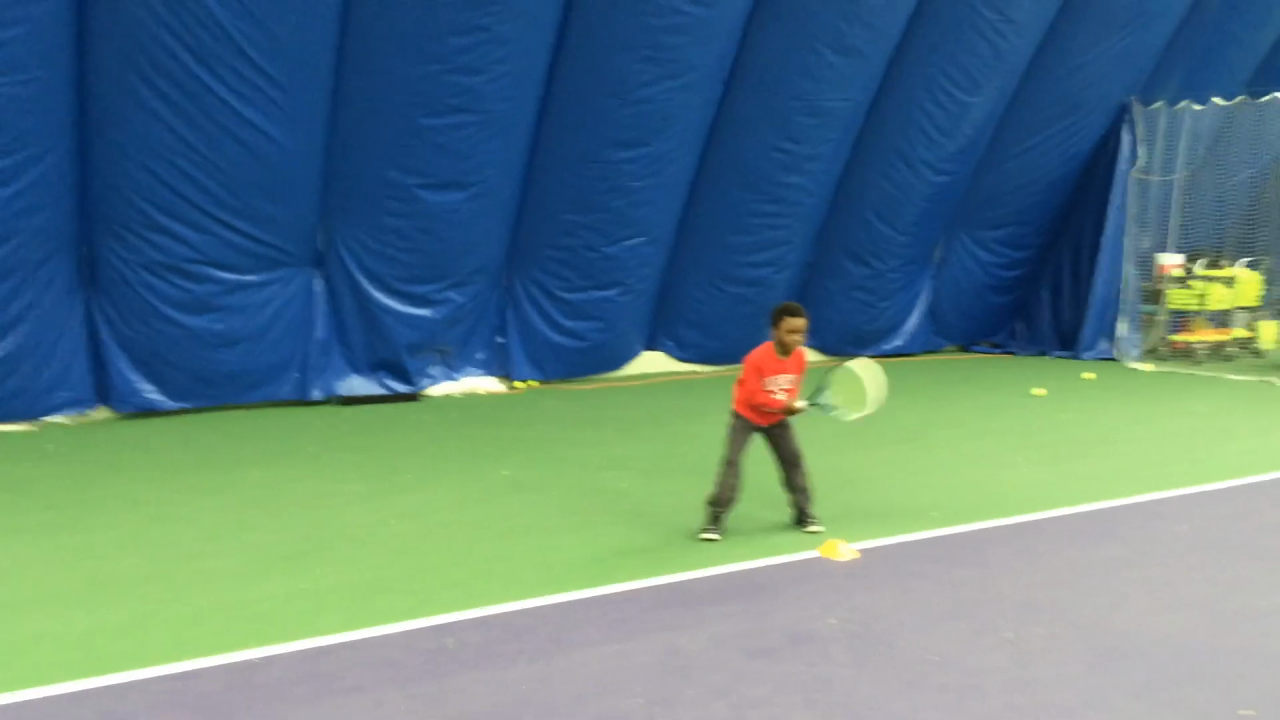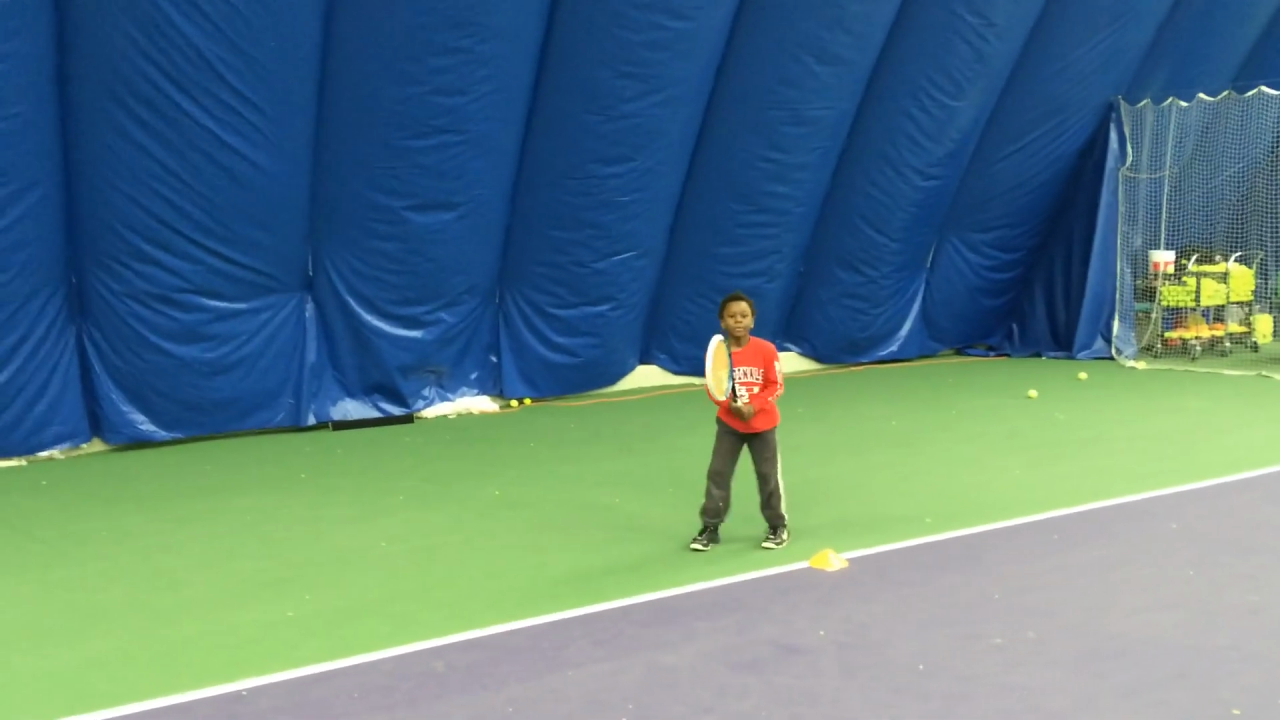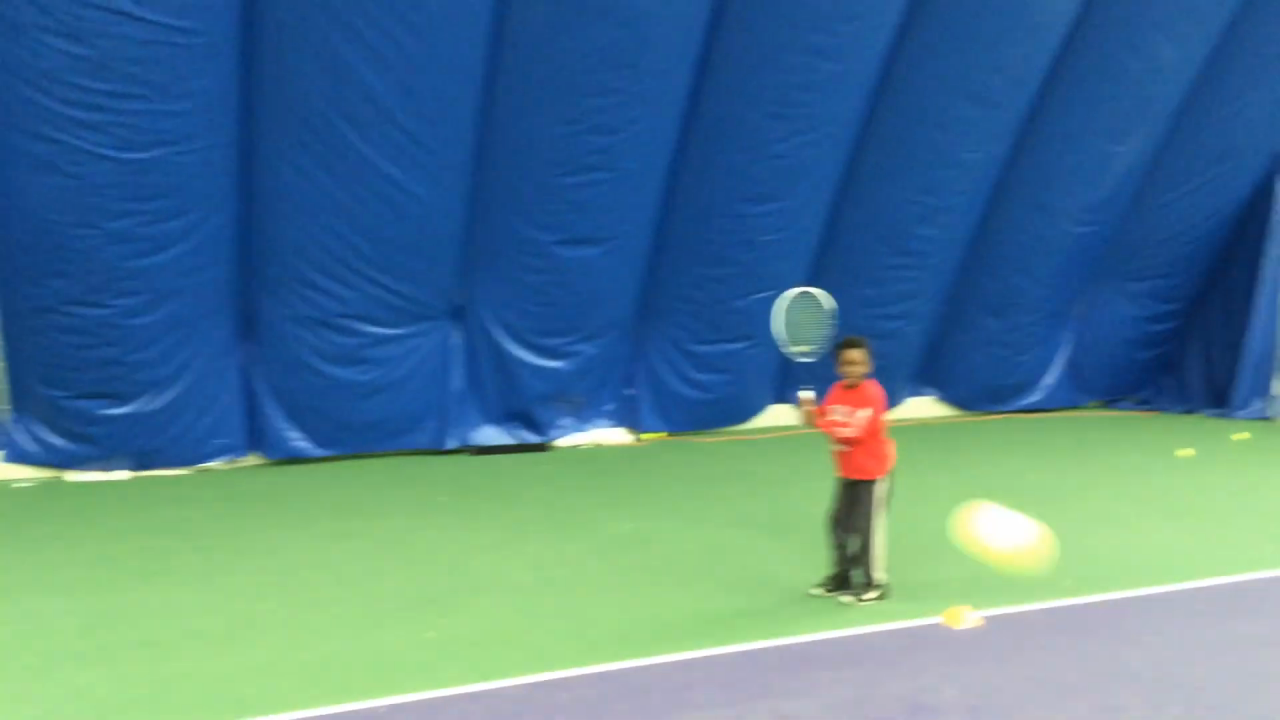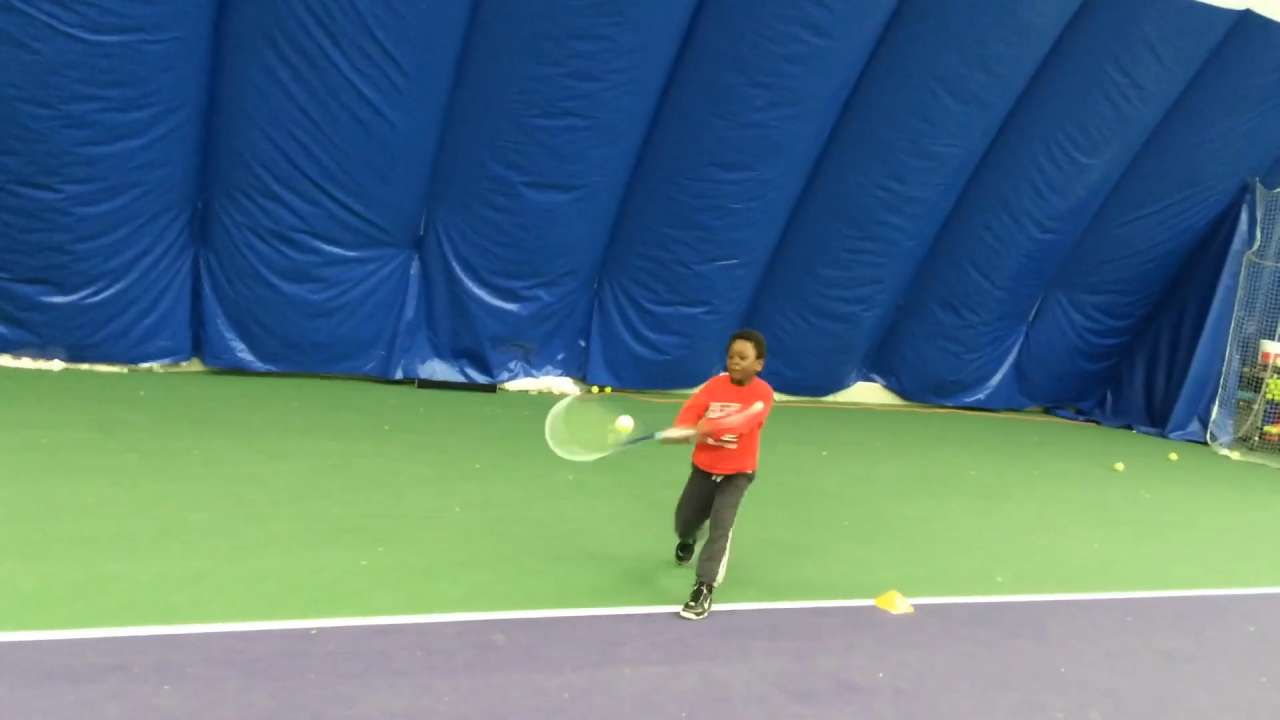
dt=1s
person 1, frame 1
left shoulder: (799, 357)
right shoulder: (756, 358)
left elbow: (793, 387)
right elbow: (752, 396)
left wrist: (794, 403)
right wrist: (783, 404)
left hip: (777, 418)
right hip: (746, 416)
left knee: (793, 459)
right knee: (732, 462)
left ankle: (803, 511)
right ankle: (716, 516)
person 1, frame 2
left shoulder: (766, 350)
left elbow: (776, 386)
left wrist: (754, 406)
right wrist: (731, 404)
left hip: (762, 424)
right hip: (728, 424)
left knee: (768, 475)
right knee: (718, 473)
left ankle: (778, 526)
right ankle: (711, 527)
person 1, frame 3
left shoulder: (872, 395)
right shoulder: (836, 391)
left elbow: (854, 432)
right elbow: (829, 420)
left wrist: (818, 421)
right wrist: (812, 411)
left hip: (873, 473)
right hip: (848, 472)
left knee: (868, 527)
right knee: (840, 520)
left ankle: (874, 583)
right ankle: (842, 577)
person 1, frame 4
left shoulder: (762, 393)
right shoulder: (716, 384)
left elbow: (743, 423)
right elbow: (693, 408)
left wrist: (704, 429)
right wrist: (685, 429)
left hip: (738, 473)
right hip: (706, 468)
left knee: (721, 526)
right knee: (685, 518)
left ankle: (703, 590)
right ankle: (686, 544)
